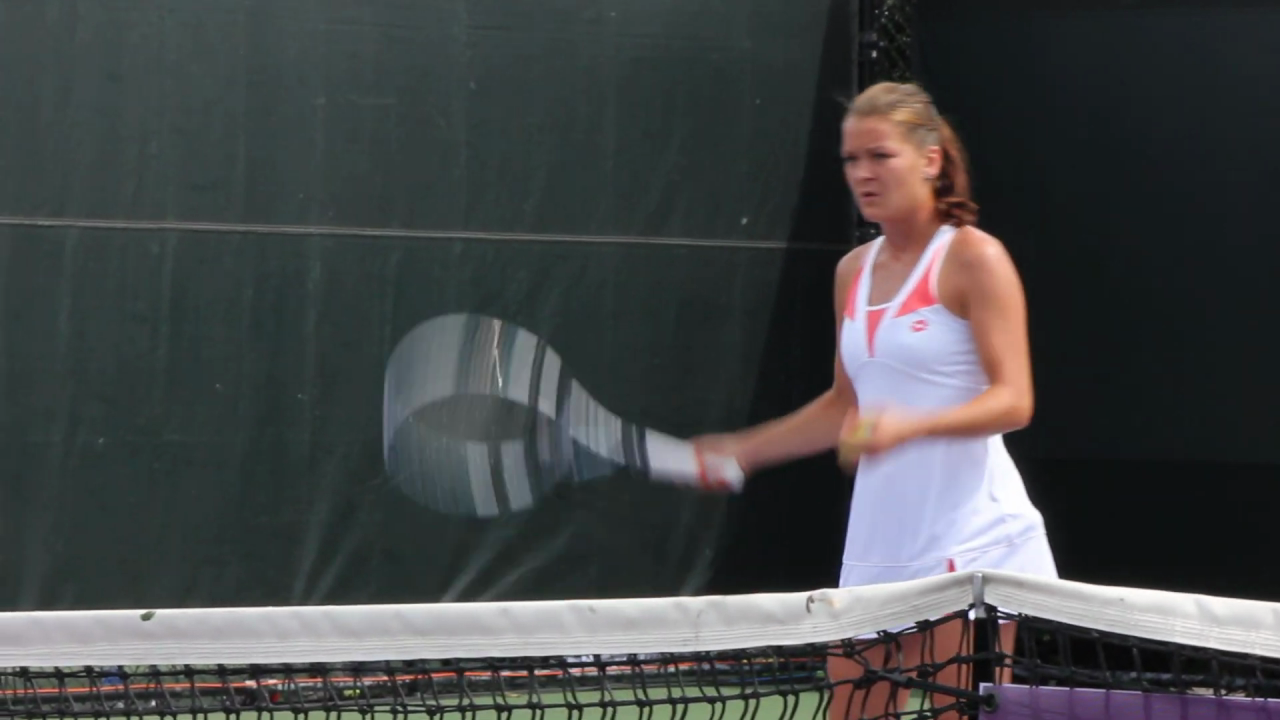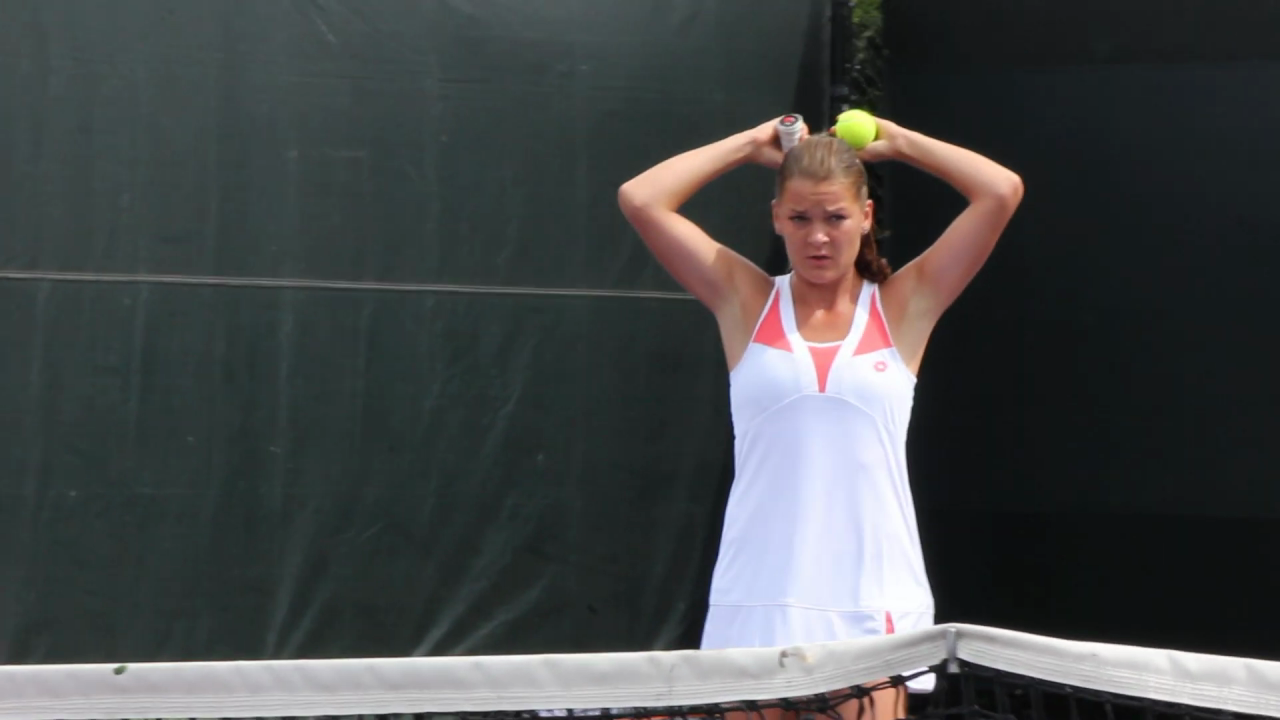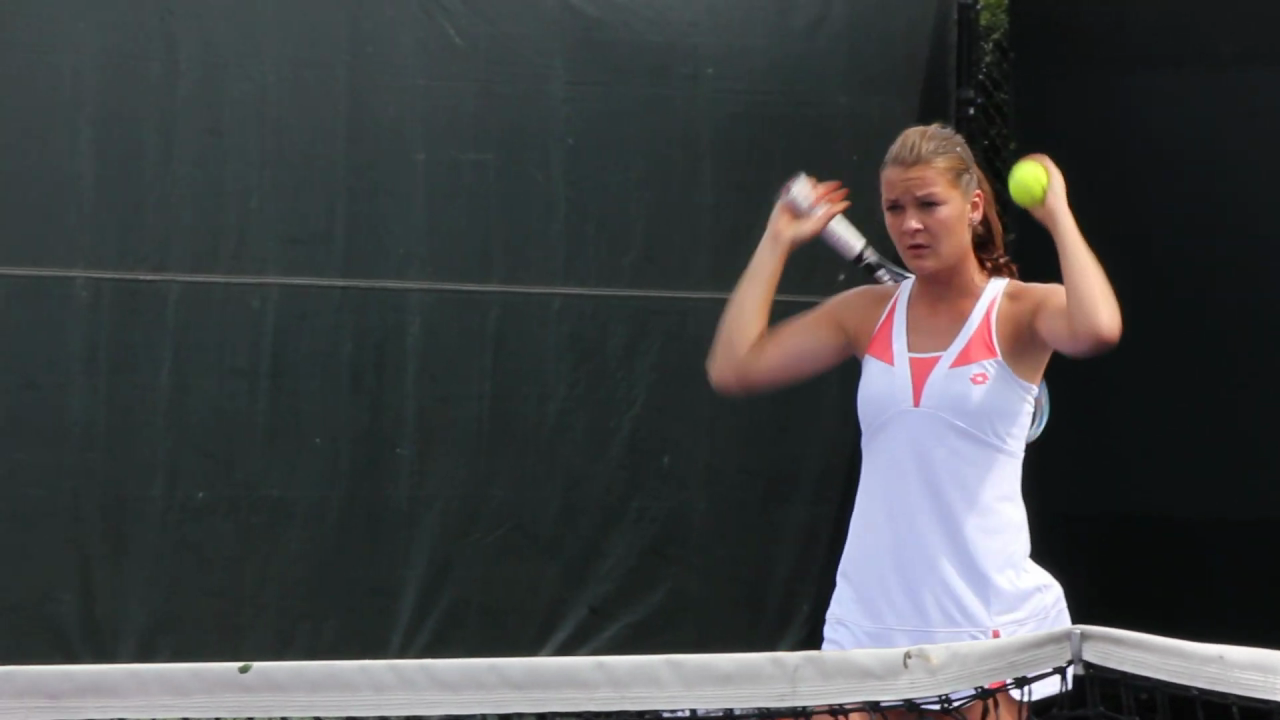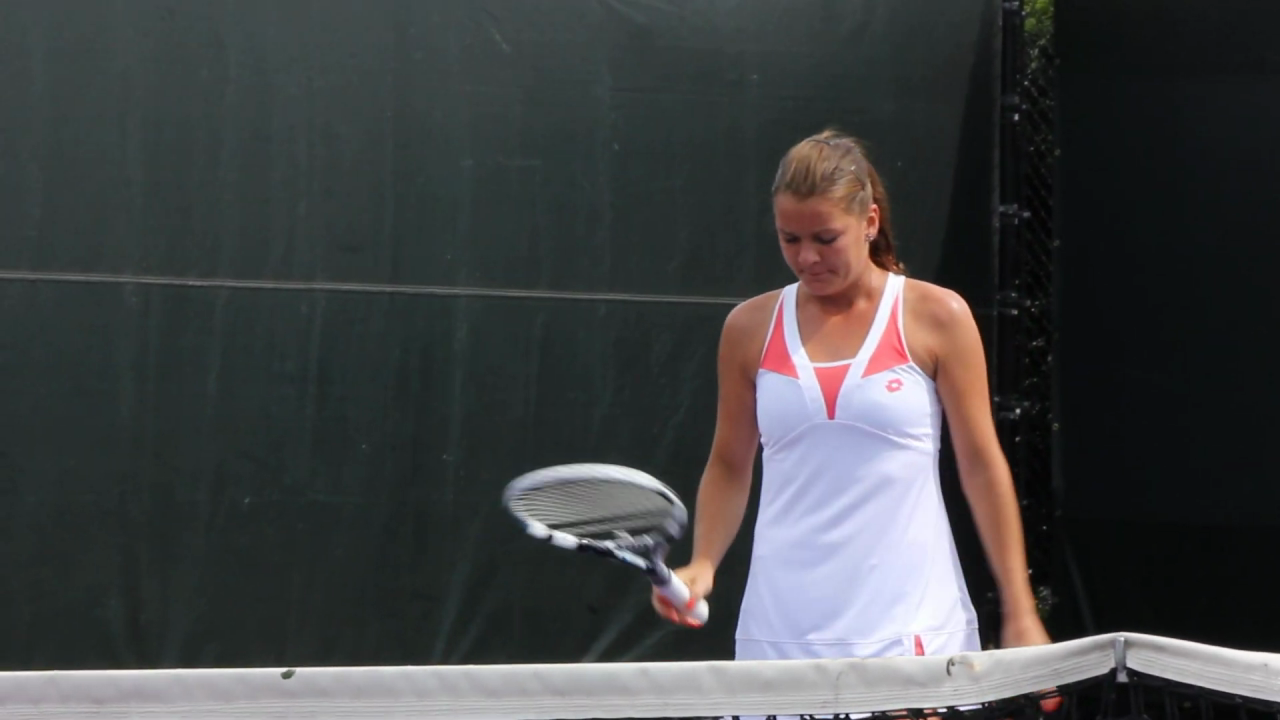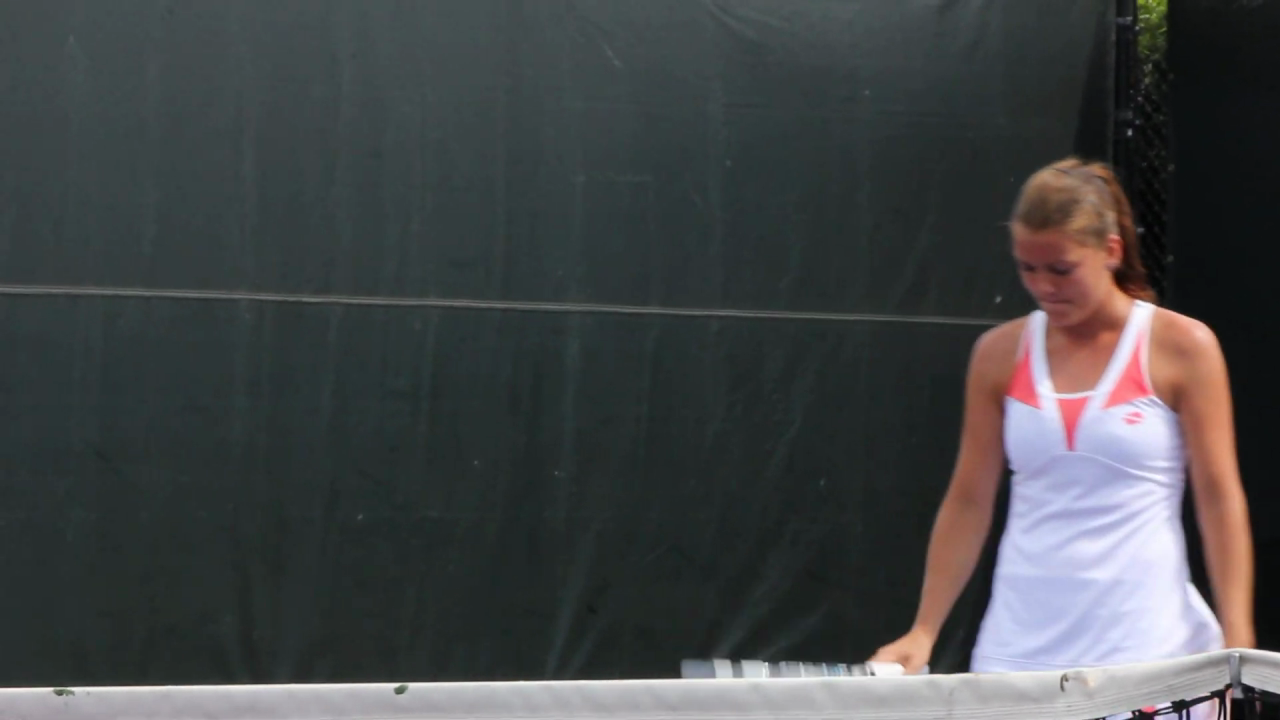
dt=1s
person 1, frame 1
left shoulder: (975, 256)
right shoulder: (855, 270)
left elbow: (1013, 401)
left wrist: (910, 425)
right wrist: (746, 449)
left hip: (969, 543)
right hip: (877, 544)
person 1, frame 2
left shoulder: (901, 307)
right shoulder: (745, 300)
left elbow: (1003, 190)
right elbow: (638, 198)
left wrist: (895, 140)
right wrist: (750, 144)
left hip: (872, 606)
right hip: (760, 600)
person 1, frame 3
left shoulder: (1021, 312)
right shoulder: (867, 312)
left elbow: (1098, 330)
right elbow: (731, 371)
left wrist: (1058, 215)
right wrist: (779, 238)
left hip: (985, 617)
right hip: (867, 617)
person 1, frame 4
left shoulder: (938, 317)
right shoulder: (750, 326)
left elbow: (983, 465)
right elbow: (729, 465)
left wrist: (1020, 612)
right wrist: (702, 564)
left hip: (912, 627)
right hip: (786, 629)
person 1, frame 5
left shoulder: (1181, 347)
right shoulder: (1000, 353)
left elbow: (1221, 499)
right elbow: (968, 501)
left wrist: (1238, 645)
right wrist: (924, 632)
left hip: (1150, 646)
right hip: (1020, 647)
